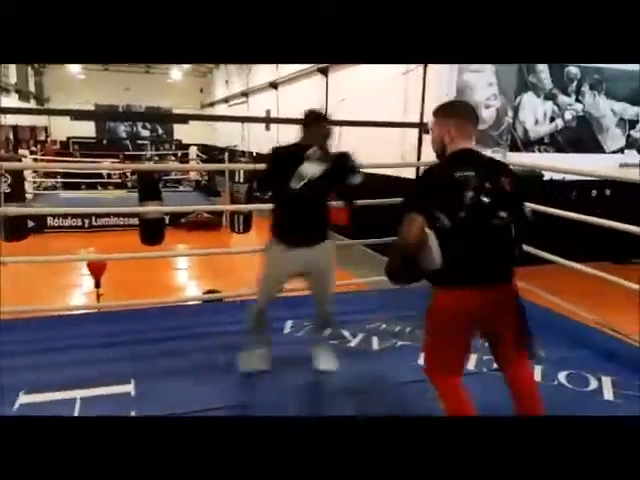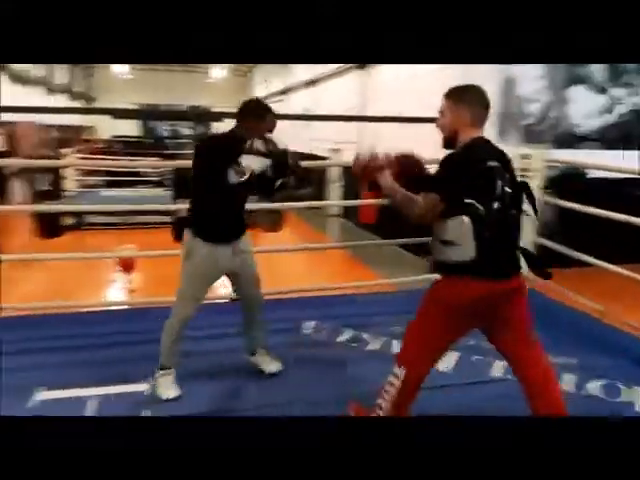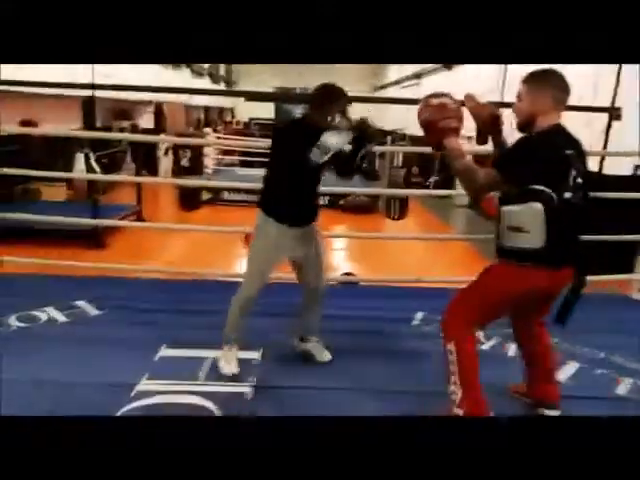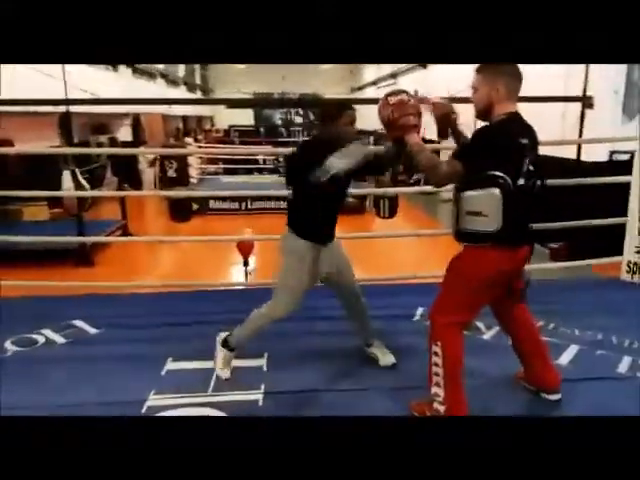
dt=0.4s
person 1, frame 1
left shoulder: (434, 176)
right shoulder: (503, 173)
left elbow: (411, 235)
right elbow: (521, 224)
left wrist: (399, 257)
left hip: (455, 292)
right hip: (501, 287)
left knee: (442, 368)
right knee: (515, 360)
person 1, frame 2
left shoulder: (459, 162)
right shoulder: (500, 160)
left elbow: (423, 211)
left wrist: (387, 184)
right wrist: (427, 182)
left hip: (465, 282)
right hip: (508, 278)
left knee: (416, 350)
right knee: (526, 354)
left ankle: (384, 414)
right ankle: (555, 412)
person 1, frame 3
left shoulder: (534, 145)
right shoulder: (571, 147)
left elbow: (478, 184)
left wrist: (451, 144)
right wrist: (494, 133)
left hip: (524, 266)
right hip: (559, 265)
left knee: (457, 320)
right knee: (528, 323)
left ankle: (470, 410)
right ankle: (544, 394)
person 1, frame 4
left shoulder: (492, 135)
right shoulder: (523, 133)
left elbow: (441, 175)
left wrist: (411, 137)
right wrist: (453, 129)
left hip: (487, 250)
right hip: (515, 245)
left knee: (445, 322)
right knee: (512, 310)
left ankle: (448, 408)
right ankle: (545, 380)
person 2, frame 1
left shoulder: (331, 163)
right shoulder: (281, 157)
left elbow: (349, 191)
right elbow: (278, 193)
left wrist: (352, 175)
right wrist: (307, 171)
left hip: (318, 245)
right hip: (283, 244)
left knee: (325, 306)
right knee: (263, 302)
left ankle: (319, 345)
right ankle: (259, 347)
person 2, frame 2
left shoulder: (247, 152)
right shoulder: (210, 147)
left elbow: (265, 189)
right elbow: (219, 188)
left wrist: (280, 172)
right wrist: (249, 164)
left hip: (237, 240)
right hip: (204, 242)
left knee: (253, 300)
right knee: (184, 310)
left ankle: (257, 351)
right ankle: (164, 369)
person 2, frame 3
left shoulder: (322, 134)
right shoulder: (287, 132)
left elbow: (346, 167)
right elbow: (308, 161)
left wrist: (356, 138)
right wrist: (339, 136)
left hip: (305, 224)
right hip: (274, 223)
left knee: (315, 287)
right knee: (250, 290)
left ankle: (306, 338)
right ankle: (229, 345)
person 2, frame 4
left shoulder: (341, 149)
right shoulder: (310, 150)
left elbow: (377, 166)
right wrist: (346, 159)
left hip: (326, 241)
right hip: (302, 242)
left knee: (352, 295)
right knee: (281, 307)
left ankle: (370, 342)
right ankle: (229, 343)
